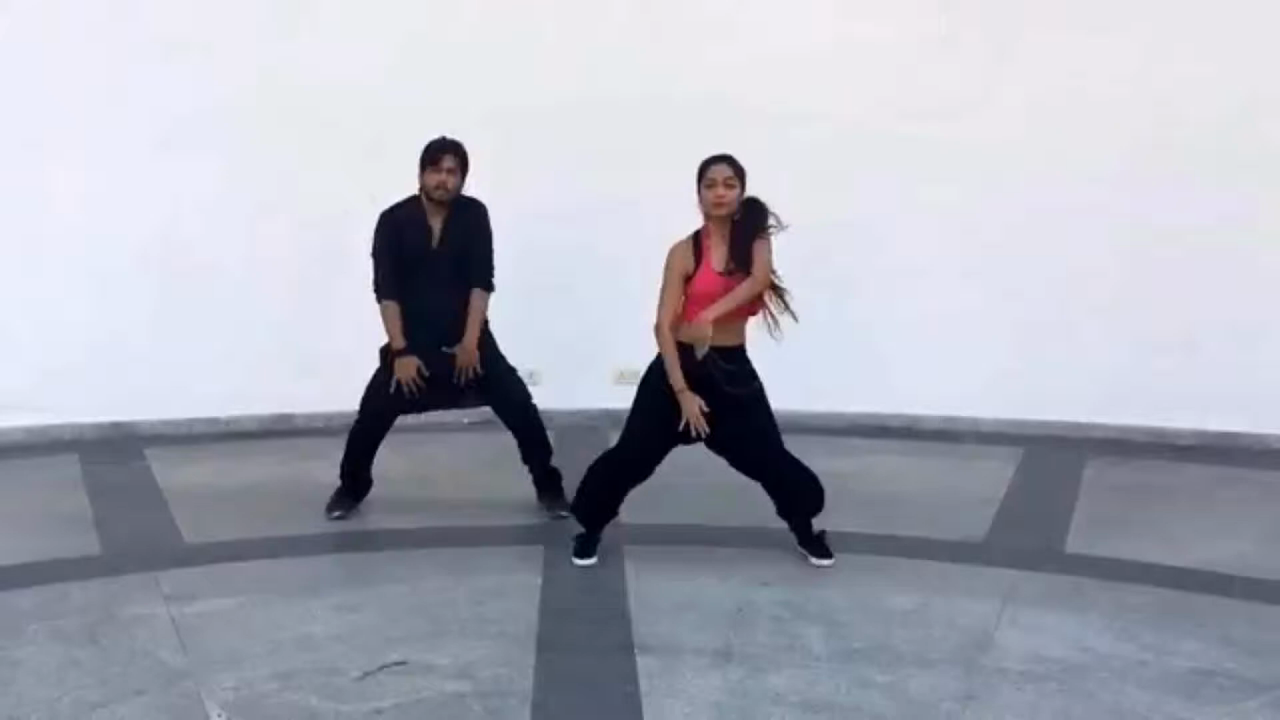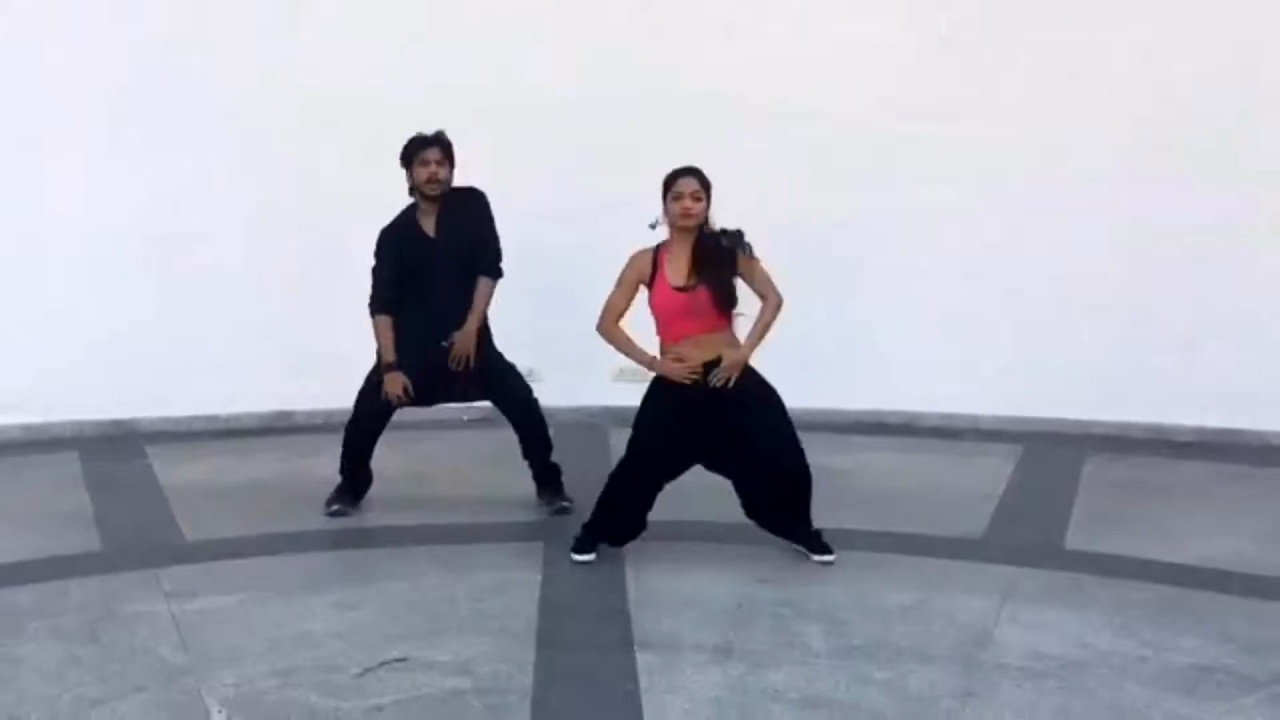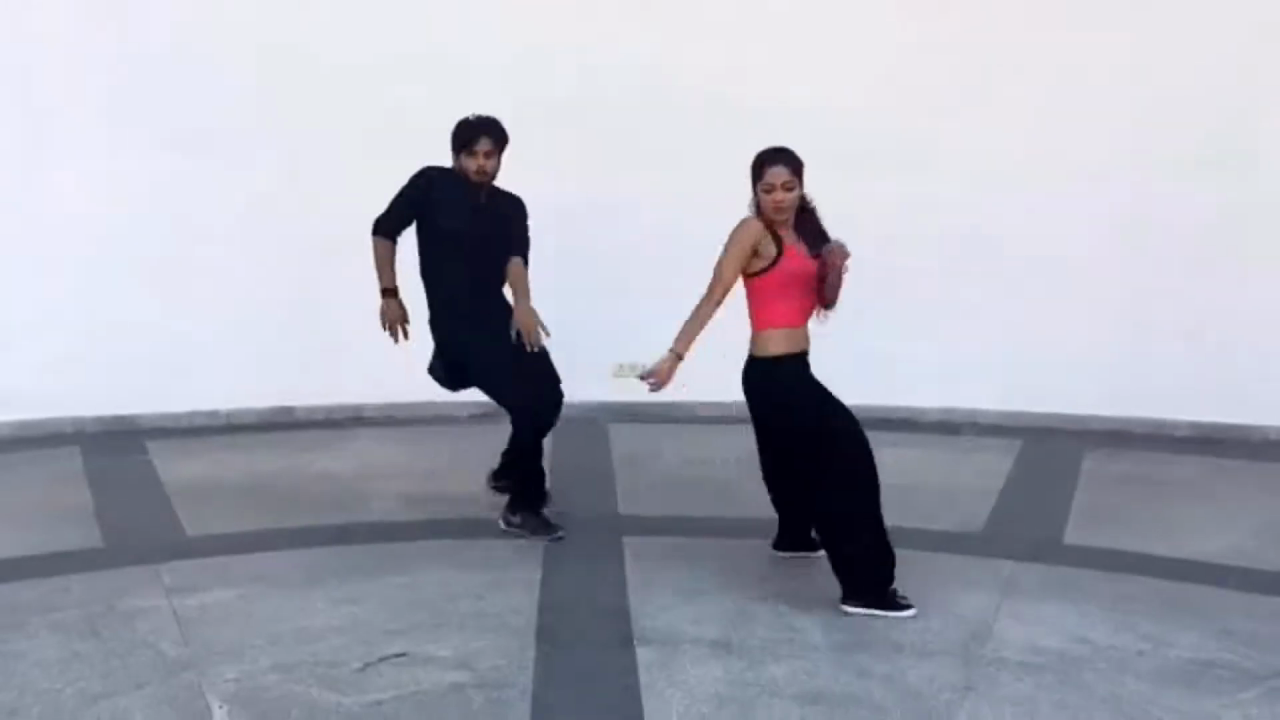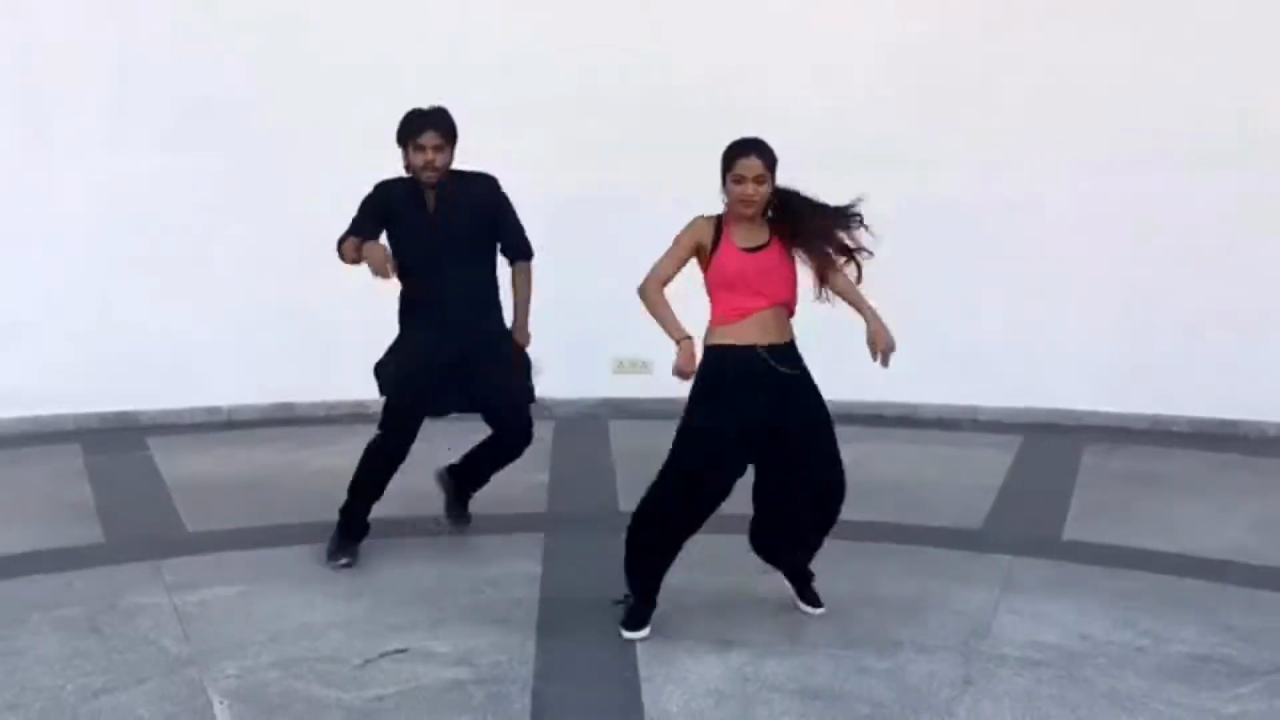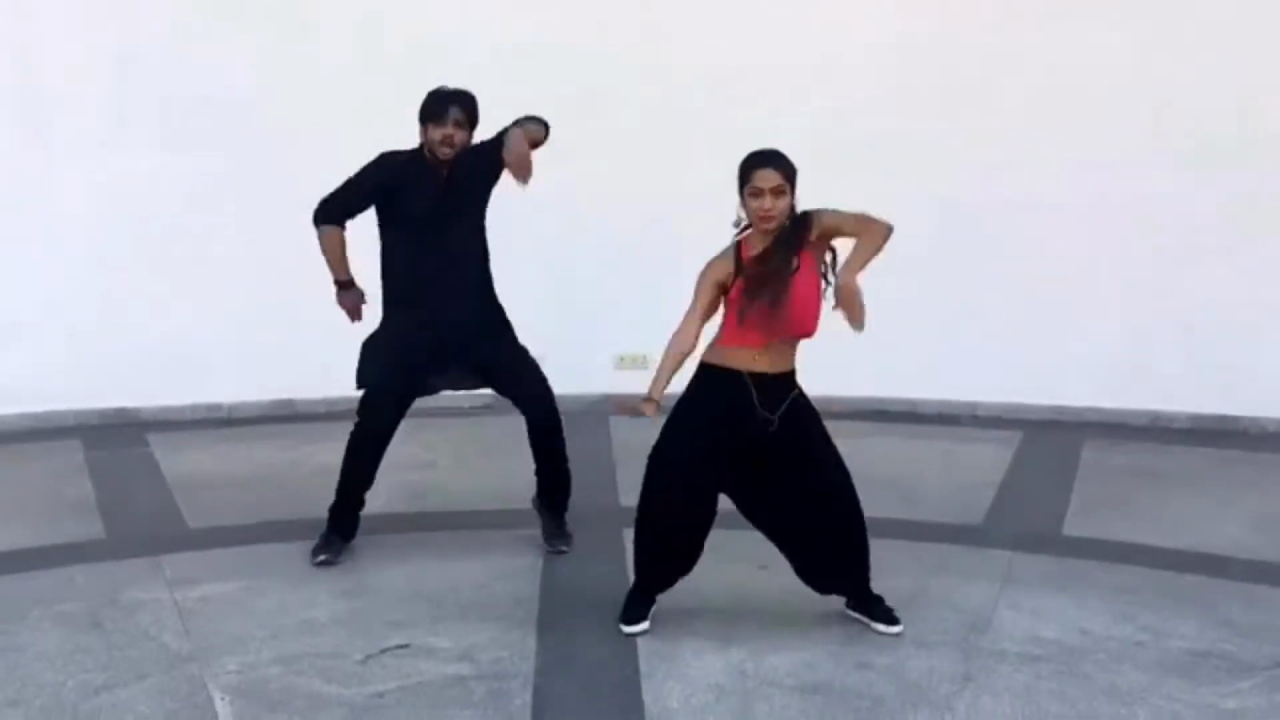
dt=0.4s
person 1, frame 1
left shoulder: (755, 233)
right shoulder: (684, 252)
left elbow: (760, 277)
right elbow: (662, 327)
left wrist: (710, 316)
right wrist: (682, 392)
left hip: (732, 364)
right hip: (678, 362)
left knee: (769, 458)
right knee: (632, 454)
left ankle: (806, 529)
right ankle: (590, 525)
person 1, frame 2
left shoulder: (727, 252)
right shoulder: (646, 261)
left elbow: (772, 298)
right elbow: (607, 323)
left wrist: (744, 347)
right wrist: (654, 363)
left hip: (729, 377)
right hip: (676, 388)
left knee: (783, 461)
right knee: (641, 469)
left ankle: (800, 530)
right ankle: (596, 531)
person 1, frame 3
left shoulder: (805, 235)
right shoulder: (751, 231)
left elbow: (823, 300)
right elbow: (714, 295)
left wrist: (835, 266)
right wrist: (676, 354)
left hip: (791, 369)
right hip: (774, 374)
left knee: (807, 466)
right knee: (846, 469)
left ankle: (792, 534)
right ankle: (865, 588)
person 1, frame 4
left shoulder: (791, 226)
right shoulder: (707, 231)
left elbow: (833, 268)
right elbow: (650, 285)
left wrist: (871, 317)
right wrist: (681, 338)
left hip: (785, 370)
right hip: (723, 376)
left knee: (819, 484)
right knee: (684, 489)
left ankle: (792, 563)
right ankle: (641, 595)
person 1, frame 5
left shoulder: (811, 232)
right shoulder: (726, 263)
left elbow: (878, 229)
right elbow: (689, 328)
left wrist: (848, 276)
right wrist: (659, 386)
left hip: (780, 395)
right hip: (717, 392)
left knee: (828, 501)
right knee: (671, 494)
left ankle: (858, 592)
right ankle: (644, 592)
person 2, frame 1
left shoulder: (473, 215)
right shoulder: (394, 221)
left elbow: (481, 280)
right elbow: (386, 289)
left wrist: (472, 340)
right wrist: (399, 351)
left hip: (468, 340)
right hip: (413, 345)
left knee: (523, 413)
right knee: (370, 420)
left ankle: (549, 487)
right ankle: (351, 489)
person 2, frame 2
left shoulder: (472, 203)
right shoulder: (395, 235)
left elbow: (489, 269)
right elbow: (383, 304)
left wrist: (469, 329)
right wrist: (389, 367)
left hip: (468, 337)
right hip: (412, 343)
left knee: (525, 409)
right knee: (367, 413)
left ankle: (549, 483)
right ankle: (352, 484)
person 2, frame 3
left shoulder: (509, 206)
right shoulder: (430, 184)
left elbow: (516, 256)
right elbow: (384, 231)
left wrist: (525, 310)
right wrist: (388, 293)
left hip: (498, 322)
right hip: (458, 326)
left knee: (545, 398)
right knee: (538, 403)
left ankle: (511, 482)
right ankle: (522, 506)
person 2, frame 4
left shoulder: (480, 191)
right shoulder: (388, 198)
left elbow: (519, 253)
right elbow: (349, 247)
left wrist: (520, 322)
right wrist: (365, 247)
left hip: (483, 341)
right hip: (421, 344)
left knee: (515, 432)
right knee: (394, 437)
left ankle: (458, 482)
right ankle: (350, 527)
person 2, frame 5
left shoulder: (478, 167)
right shoulder: (394, 170)
left elbow: (534, 129)
right elbow: (328, 213)
left wrist: (520, 138)
right wrist: (344, 282)
left hip: (478, 320)
right hip: (408, 327)
left knee: (540, 404)
right knee: (372, 426)
left ankle: (552, 505)
right ankle: (339, 525)
